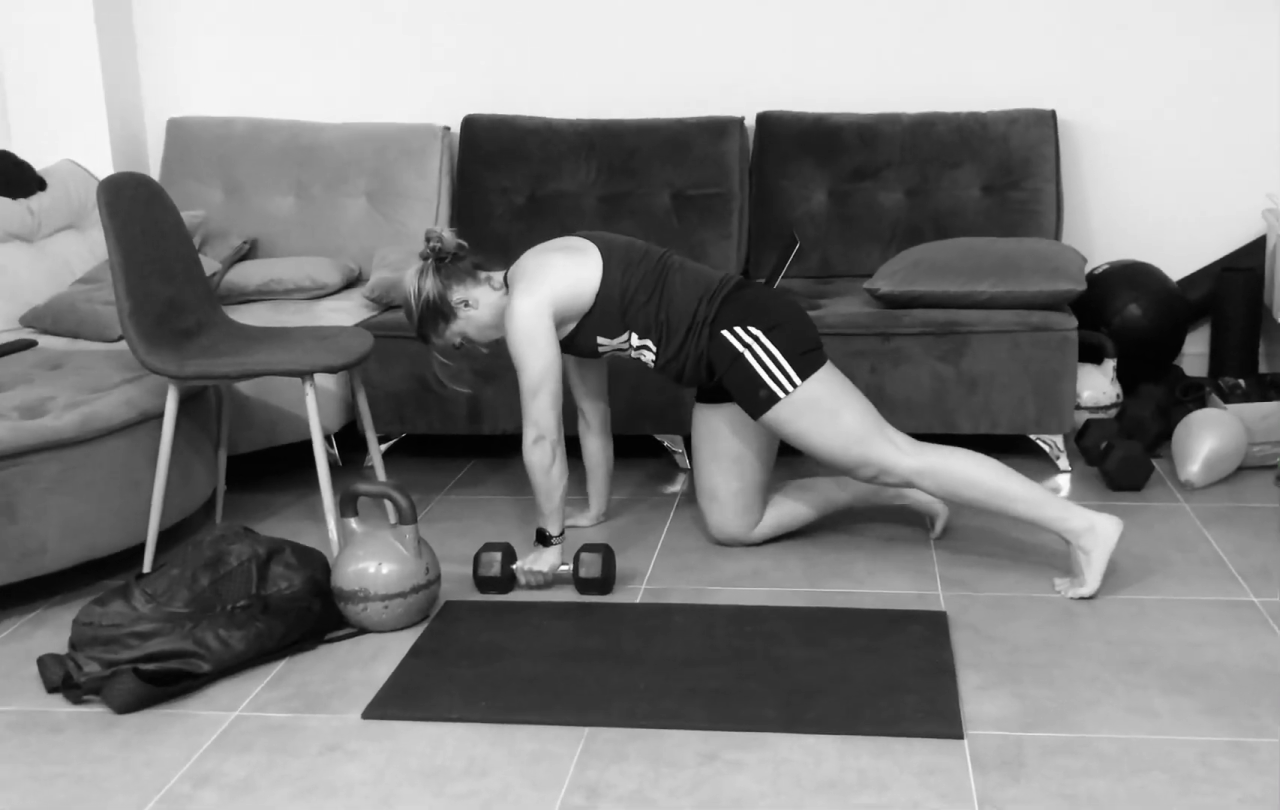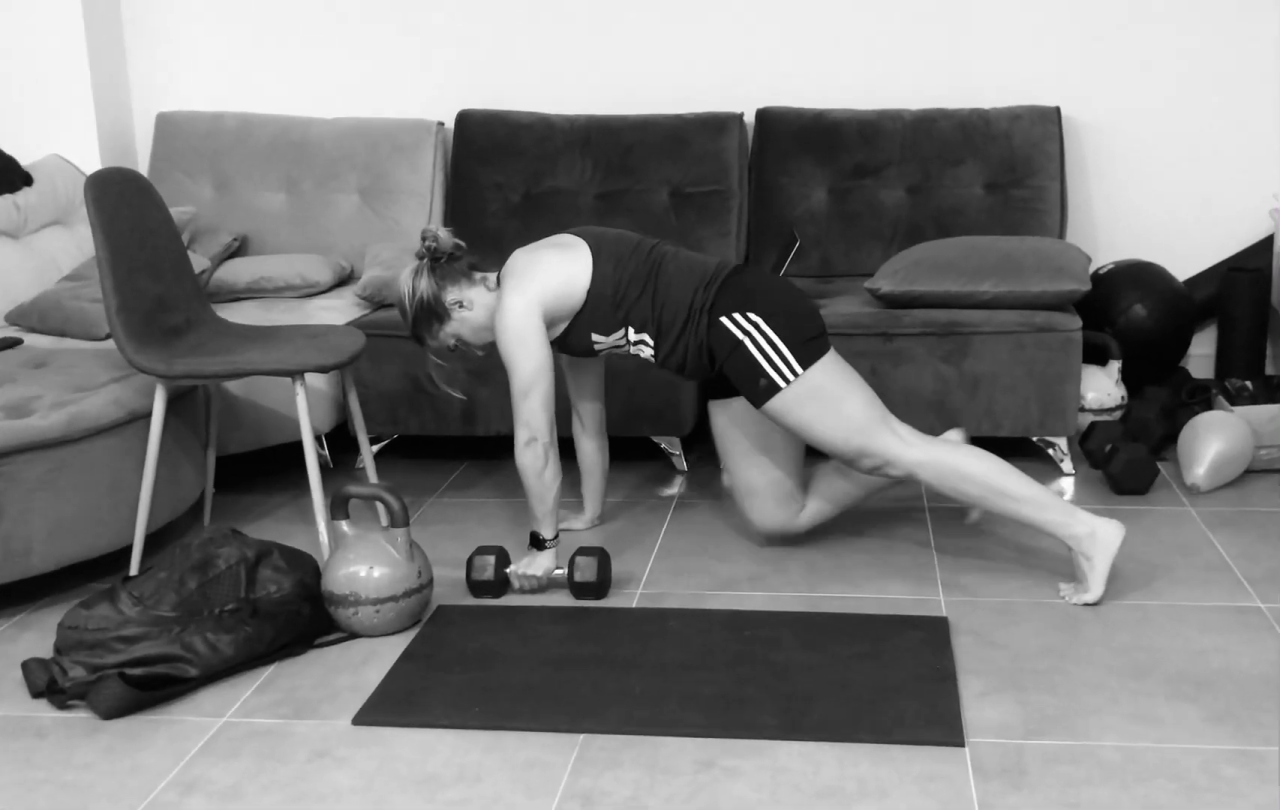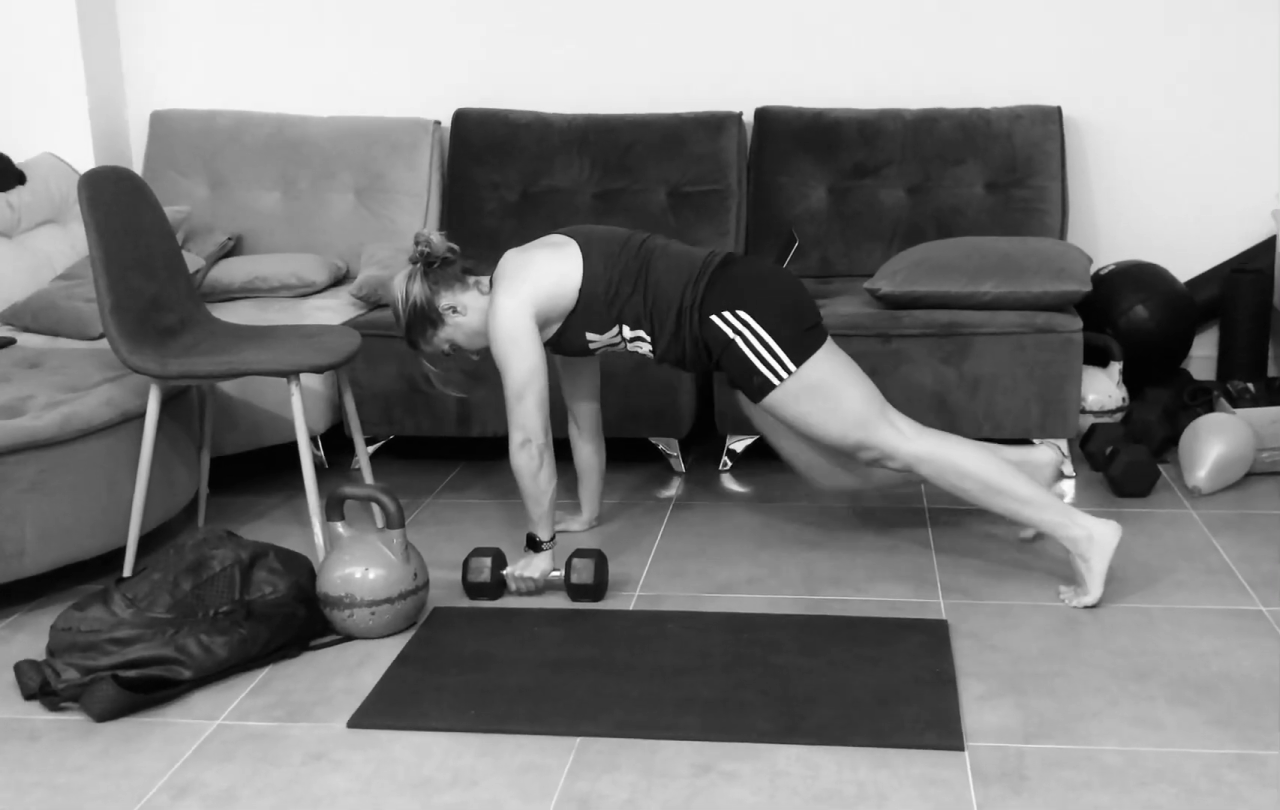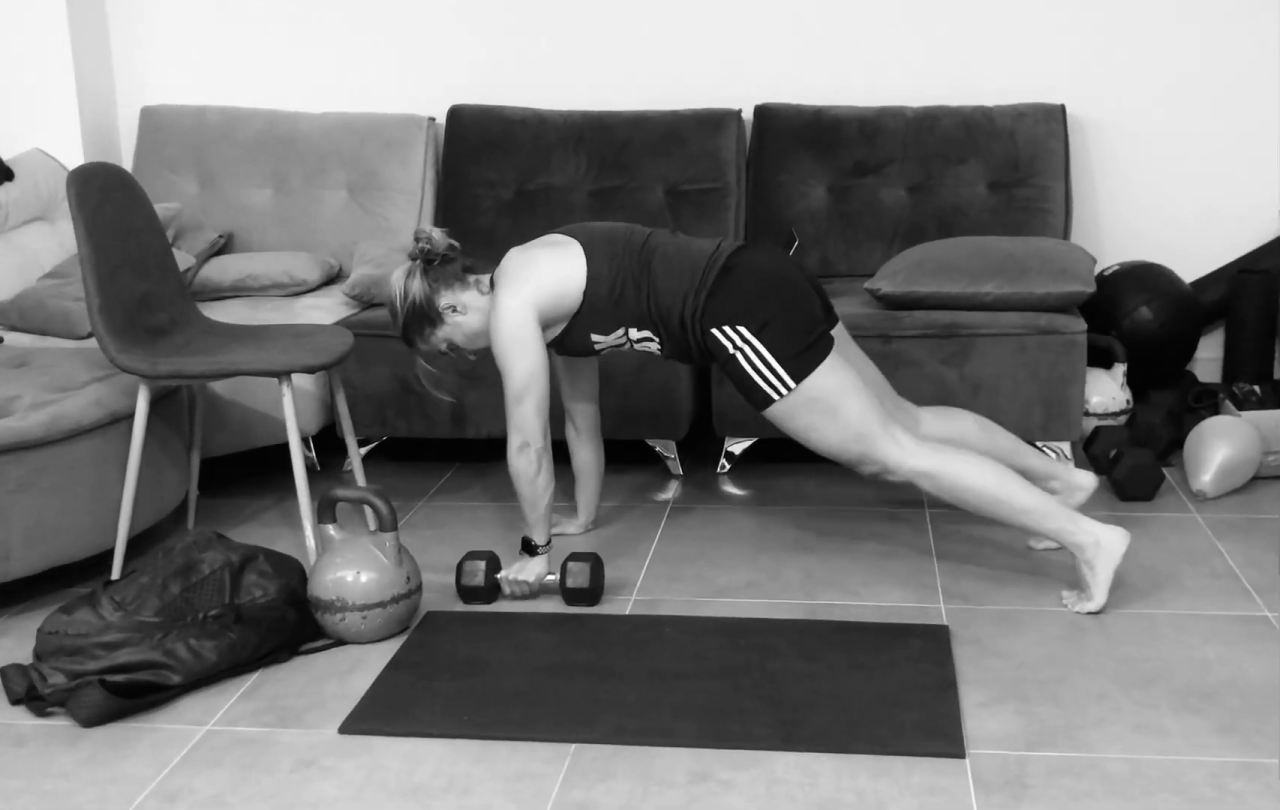
dt=0.2s
person 1, frame 1
left shoulder: (525, 302)
right shoulder: (554, 289)
left elbow: (542, 435)
right elbow: (592, 406)
left wrist: (548, 538)
right wrist: (594, 509)
left hip: (746, 331)
right hip: (725, 351)
left knee: (889, 453)
right knee: (733, 525)
left ankle: (1083, 525)
right ankle: (896, 489)
person 1, frame 2
left shoulder: (516, 302)
right shoulder: (549, 293)
left elbow: (533, 438)
right elbow: (588, 407)
left wrist: (542, 541)
right wrist: (589, 512)
left hip: (745, 320)
right hip: (733, 339)
left knee: (890, 446)
right knee: (779, 514)
left ankle: (1085, 531)
right ankle: (917, 465)
person 1, frame 3
left shoulder: (508, 305)
right shoulder: (544, 291)
left elbow: (529, 441)
right elbow: (583, 408)
left wrist: (539, 543)
right wrist: (586, 512)
left hip: (739, 311)
right hip: (738, 312)
left knee: (885, 440)
right knee: (846, 463)
left ankle: (1081, 532)
right ankle: (1022, 466)
person 1, frame 4
left shoulder: (510, 305)
right shoulder: (545, 290)
left elbow: (527, 444)
right elbow: (581, 410)
left wrist: (534, 548)
right wrist: (583, 516)
left hip: (743, 311)
right hip: (758, 283)
left knee: (891, 451)
right knee: (900, 420)
left ankle: (1087, 537)
right ankle: (1062, 480)
